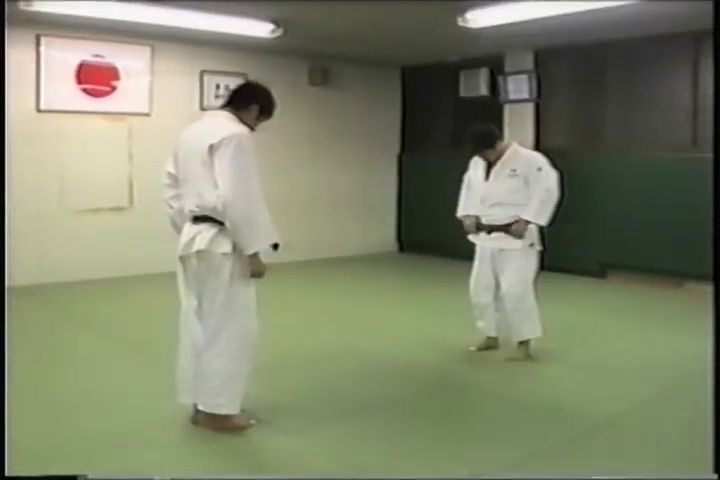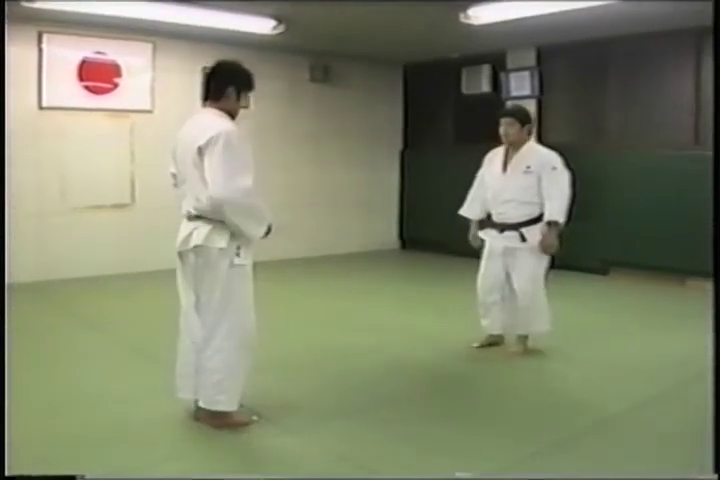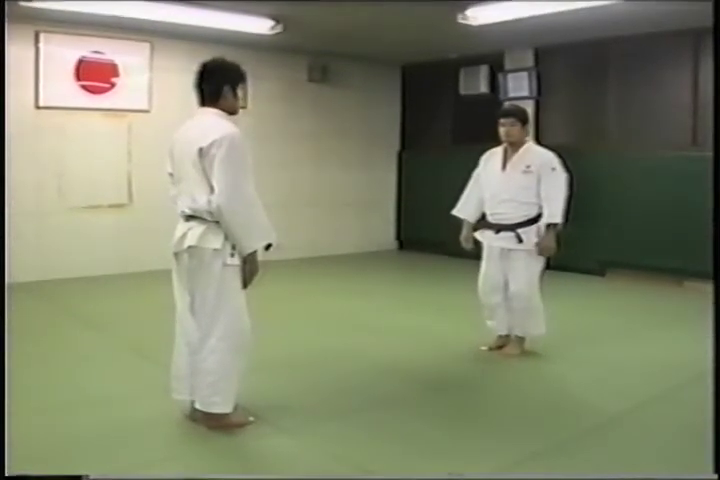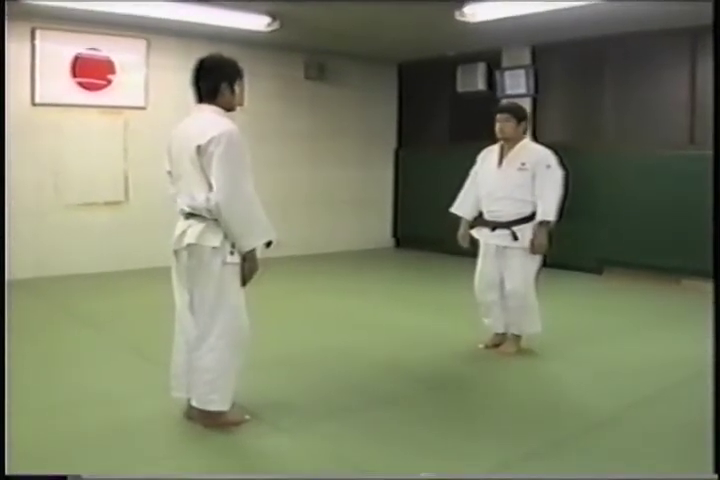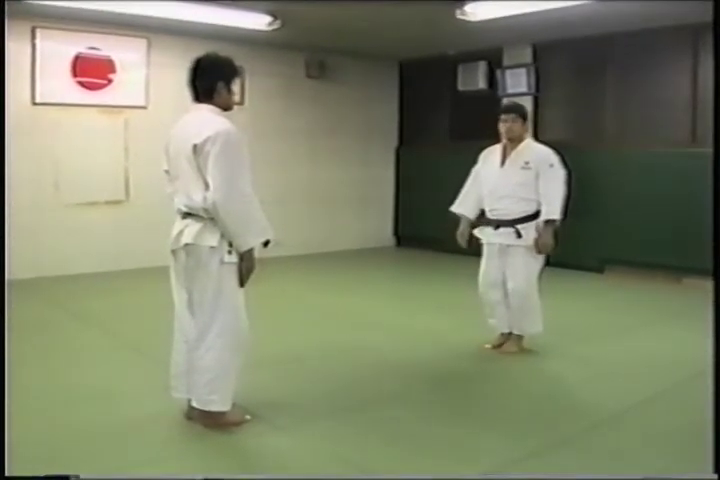
dt=1s
person 1, frame 1
left shoulder: (191, 132)
right shoulder: (235, 134)
left elbow: (172, 191)
right elbow: (238, 198)
right wrist: (254, 250)
left hip: (194, 238)
right hip: (222, 243)
left knee: (198, 323)
right knee: (229, 327)
left ankle: (201, 403)
right ankle: (216, 409)
person 1, frame 2
left shoulder: (189, 129)
right shoulder: (224, 131)
right elbow: (228, 194)
right wrist: (259, 224)
left hip: (193, 233)
right hip: (221, 240)
left knee: (199, 320)
right knee: (229, 324)
left ankle: (203, 398)
right ankle: (217, 406)
person 1, frame 3
left shoulder: (185, 132)
right shoulder: (225, 134)
right elbow: (233, 199)
right wrist: (251, 248)
left hip: (188, 234)
right hip: (216, 241)
left knee: (194, 321)
right knee: (223, 326)
left ankle: (198, 400)
right ankle: (214, 407)
person 1, frame 4
left shoulder: (182, 129)
right shoulder: (223, 131)
right elbow: (231, 197)
right wrist: (249, 246)
left hip: (188, 232)
right hip: (215, 239)
left knee: (193, 319)
right knee: (221, 324)
left ankle: (195, 398)
right ankle: (210, 406)
person 1, frame 5
left shoulder: (180, 128)
right shoulder: (221, 130)
right elbow: (228, 196)
right wrist: (246, 245)
left hip: (185, 232)
right hip: (213, 239)
left knee: (192, 319)
right knee: (220, 323)
left ankle: (195, 398)
right ankle: (211, 405)
person 2, frame 1
left shoulder: (529, 160)
right shoulder: (476, 163)
left elbow: (547, 192)
right elbow: (469, 190)
left wrist: (525, 221)
right wrist: (469, 216)
left hip: (517, 238)
right hip: (486, 237)
left knee: (516, 290)
right knee: (481, 288)
left ankle: (523, 343)
right ankle: (491, 336)
person 2, frame 2
left shoulder: (545, 158)
right shoulder: (492, 157)
left elbow: (556, 195)
right elbow: (480, 192)
left wrist: (552, 231)
right wrist: (475, 225)
left hip: (529, 235)
right hip: (496, 234)
left knee: (526, 289)
right knee: (488, 285)
left ankle: (522, 337)
right ankle: (494, 332)
person 2, frame 3
left shoulder: (543, 159)
right shoulder: (489, 158)
left elbow: (554, 197)
right elbow: (475, 193)
left wrist: (549, 233)
right wrist: (467, 227)
left hip: (526, 236)
right hip: (494, 235)
left knee: (522, 289)
right knee: (490, 287)
left ankle: (519, 338)
right ankle: (502, 333)
person 2, frame 4
left shoulder: (539, 156)
right shoulder: (487, 155)
left elbow: (548, 195)
right elbow: (472, 191)
left wrist: (542, 231)
right wrist: (465, 224)
left hip: (522, 233)
right hip: (491, 233)
left knee: (518, 287)
right knee: (486, 285)
left ankle: (515, 335)
right ankle: (499, 331)
person 2, frame 5
left shoulder: (542, 155)
right shoulder: (488, 155)
left elbow: (552, 195)
right elbow: (473, 190)
left wrist: (547, 230)
right wrist: (465, 223)
left hip: (525, 232)
right hip: (494, 232)
left knee: (521, 286)
right knee: (490, 284)
left ankle: (518, 336)
right ankle: (504, 331)
